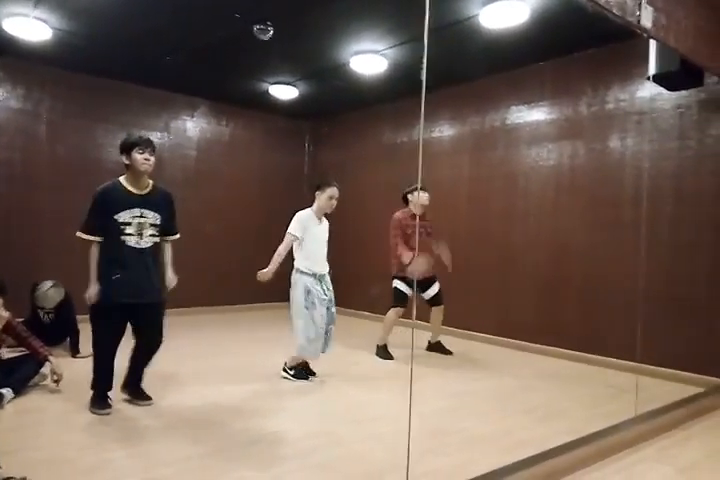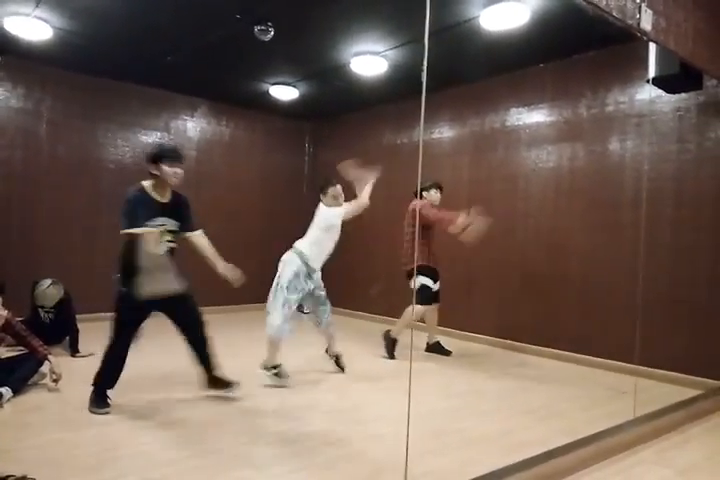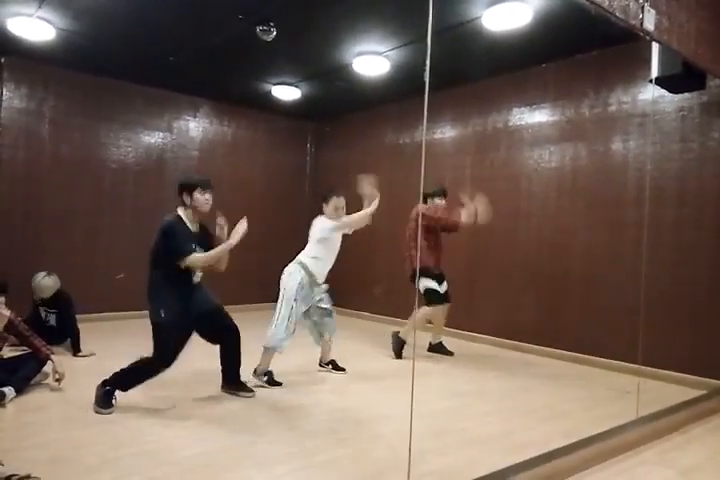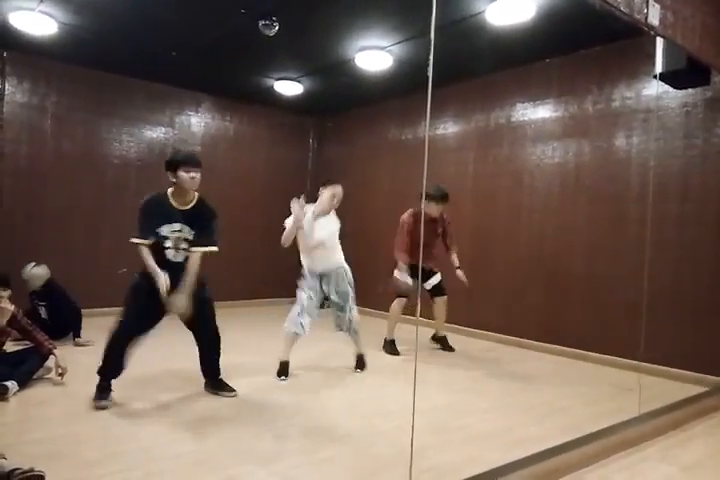
dt=0.3s
person 1, frame 1
left shoulder: (163, 198)
right shoulder: (107, 195)
left elbow: (167, 238)
right elbow: (93, 240)
left wrist: (168, 272)
right wrist: (93, 282)
left hip: (150, 285)
right hip: (114, 285)
left knee: (151, 339)
right knee: (106, 340)
left ankle: (132, 384)
right ankle: (100, 392)
person 1, frame 2
left shoulder: (180, 202)
right shoulder: (137, 199)
left elbow: (196, 236)
right elbow: (145, 238)
left wrist: (221, 266)
right wrist: (157, 274)
left hip: (170, 279)
right hip: (137, 281)
left knee: (194, 326)
right knee: (122, 338)
left ankle: (212, 376)
right ankle: (100, 390)
person 1, frame 3
left shoulder: (202, 232)
right shoulder: (173, 227)
left elbow: (218, 265)
right elbow: (197, 262)
left wrist: (223, 239)
right wrist: (232, 241)
left hip: (197, 299)
right hip: (169, 304)
left knee: (230, 334)
right knee: (164, 357)
left ankle: (231, 382)
right ankle: (107, 388)
person 1, frame 4
left shoulder: (205, 212)
right shoulder: (153, 205)
left elbow: (198, 254)
right elbow: (143, 246)
left wrist: (185, 293)
right wrist: (157, 274)
left hip: (189, 283)
right hip: (154, 280)
left knee: (208, 332)
right knee: (127, 329)
left ankle: (213, 380)
right ankle: (104, 383)
person 2, frame 1
left shoulder: (325, 223)
right shoulder: (303, 217)
right elbow: (286, 244)
right wrist: (271, 268)
left hip: (322, 279)
right hip: (305, 279)
left knee: (326, 323)
right knee: (311, 325)
left ankle: (302, 360)
right ankle: (291, 365)
person 2, frame 2
left shoulder: (336, 212)
right shoulder: (329, 214)
left elbow: (358, 204)
right elbow: (361, 204)
left wrist: (360, 181)
right wrist: (368, 183)
left hip: (311, 268)
right hip: (297, 264)
left knee: (322, 307)
right knee: (282, 309)
left ankle: (332, 351)
right ankle: (271, 364)
person 2, frame 3
left shoulder: (338, 224)
right shoulder: (322, 223)
left elbow: (363, 221)
right elbow: (352, 221)
left wrist: (368, 197)
right wrist: (373, 204)
left hip: (314, 281)
right hip: (299, 276)
left knee: (325, 316)
right knee: (285, 321)
left ankle: (326, 360)
right ankle: (262, 370)
person 2, frame 4
left shoulder: (332, 223)
right shoulder: (304, 211)
left elbow: (309, 247)
right elbow: (285, 242)
left wrist: (300, 223)
right wrist: (296, 222)
left hip: (336, 270)
right hip: (311, 272)
left knee: (346, 312)
right knee: (300, 311)
left ankle: (359, 353)
right ankle: (284, 360)
person 3, frame 1
left shoulder: (425, 219)
right shoulder: (400, 217)
right elbow: (396, 244)
left wrist: (440, 250)
right wrist: (410, 260)
left hip: (426, 272)
right hip: (405, 272)
left knee: (438, 305)
right knee: (398, 308)
left ankle: (434, 342)
right ankle: (381, 345)
person 3, frame 2
left shoulder: (432, 210)
right shoulder: (418, 207)
left elbow: (448, 223)
right elbow: (437, 217)
right wrist: (467, 218)
left hip: (426, 263)
right hip: (417, 264)
left knee: (433, 303)
right knee: (423, 304)
left ankle: (432, 342)
right ankle: (393, 335)
person 3, frame 3
left shoulder: (436, 216)
right shoulder: (423, 212)
left elbow: (452, 224)
right elbow: (453, 219)
left wrist: (469, 206)
right wrist: (474, 210)
left hip: (432, 266)
right hip: (422, 266)
left knee: (443, 303)
right knee: (432, 306)
left ankle: (435, 342)
right ankle: (401, 336)
person 3, frame 4
left shoulder: (442, 219)
right shoulder: (409, 219)
left elbow: (449, 243)
right elbow: (401, 247)
left wrist: (457, 267)
right wrist: (403, 271)
left hip: (429, 264)
right hip: (408, 264)
left knee: (441, 297)
right knee: (401, 298)
left ankle: (439, 335)
right ankle: (389, 339)
